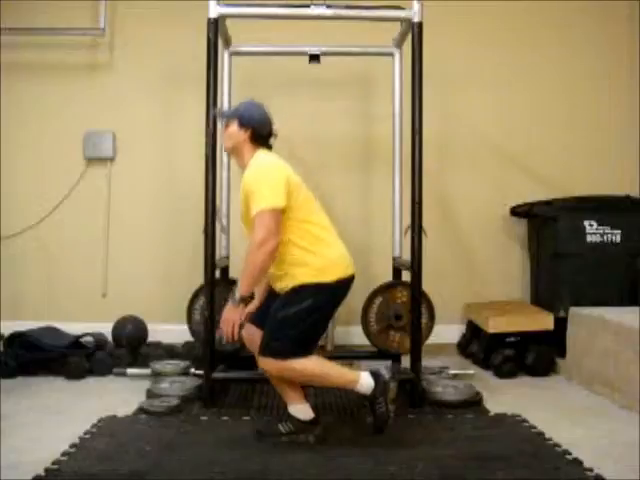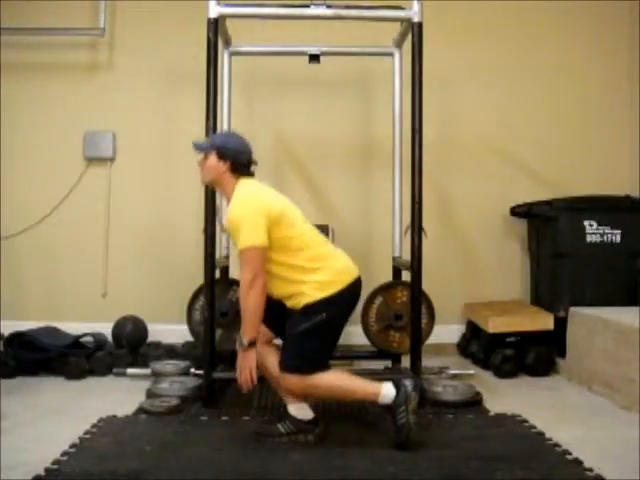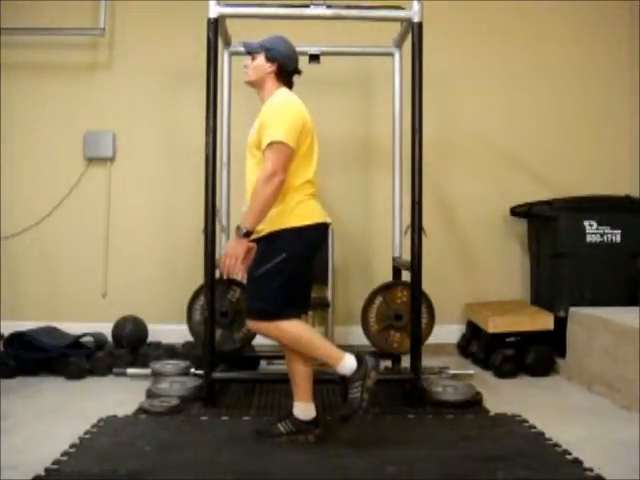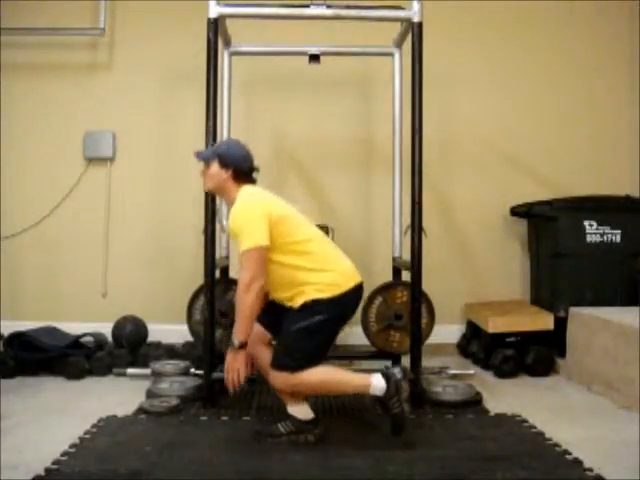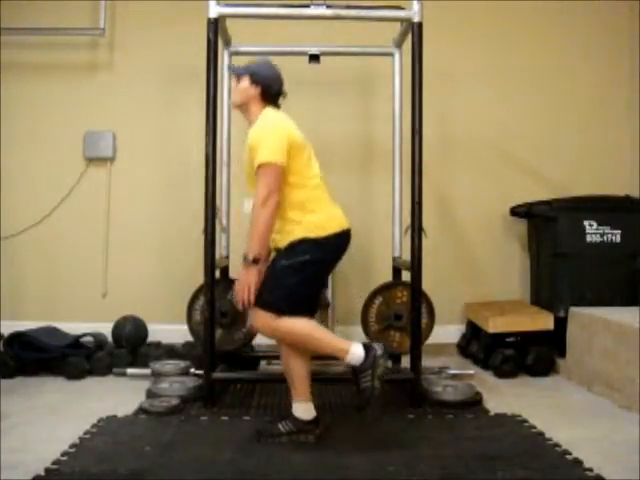
dt=1s
person 1, frame 1
left shoulder: (262, 170)
right shoulder: (262, 169)
left elbow: (266, 242)
right elbow: (271, 243)
left wrist: (239, 298)
right wrist: (258, 298)
left hip: (319, 276)
right hip: (304, 274)
left knee: (273, 360)
right knee: (254, 335)
left ankle: (369, 383)
right ankle: (302, 417)
person 1, frame 2
left shoulder: (244, 207)
right shoulder: (250, 195)
left elbow: (253, 281)
right elbow: (258, 277)
left wrist: (245, 347)
right wrist: (249, 339)
left hip: (327, 288)
right hip: (319, 282)
left knee: (296, 377)
right knee: (256, 335)
left ankle: (391, 394)
right ankle: (302, 418)
person 1, frame 3
left shoulder: (281, 107)
right shoulder: (277, 108)
left elbow: (273, 177)
left wrist: (241, 233)
right wrist: (254, 238)
left hip: (291, 228)
right hip: (292, 228)
left knee: (263, 319)
right knee: (286, 322)
left ankle: (352, 366)
right ankle: (304, 417)
person 1, frame 4
left shoulder: (246, 209)
right shoulder: (252, 201)
left elbow: (252, 283)
right elbow: (259, 280)
left wrist: (237, 347)
right wrist: (244, 340)
left hip: (329, 290)
right hip: (319, 285)
left knee: (284, 375)
right knee: (255, 337)
left ankle: (382, 384)
right ankle: (302, 418)
person 1, frame 5
left shoulder: (267, 127)
right shoulder: (269, 127)
left elbow: (267, 200)
right elbow: (273, 202)
left wrist: (251, 261)
right wrist: (263, 261)
left hip: (316, 235)
right hip: (312, 234)
left knee: (265, 317)
right knee: (284, 321)
left ankle: (360, 356)
right ankle: (304, 417)
